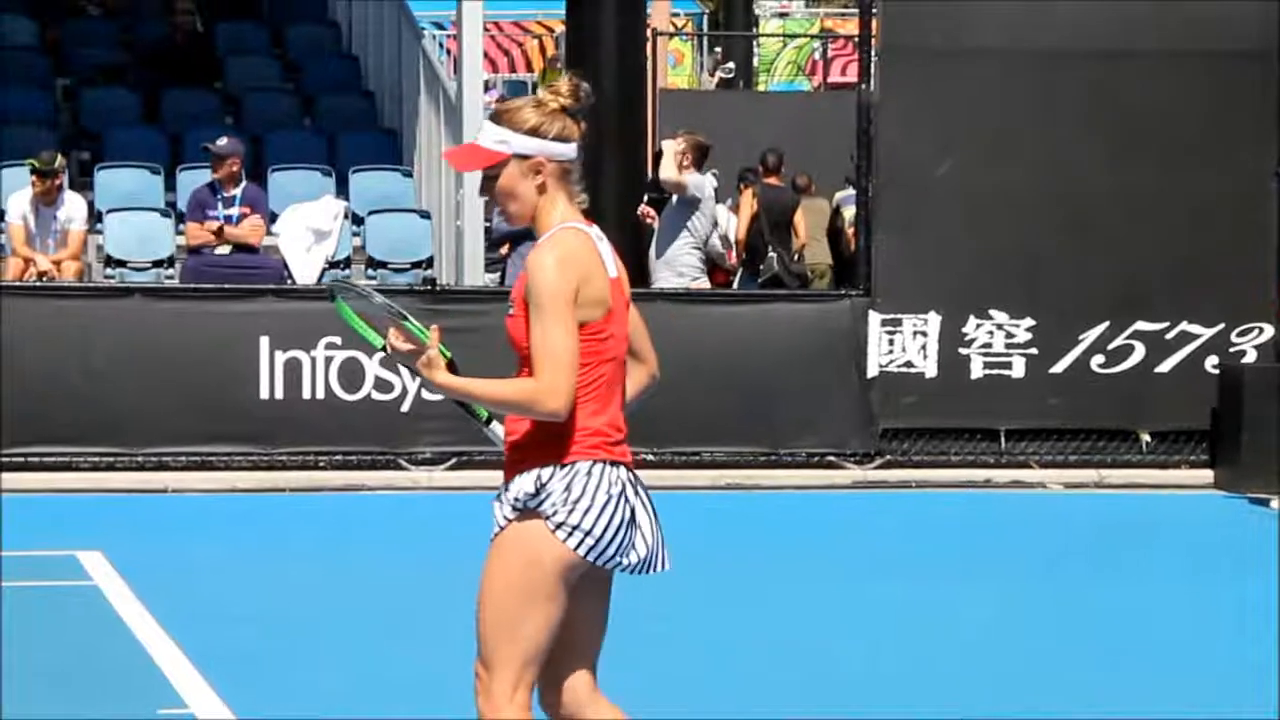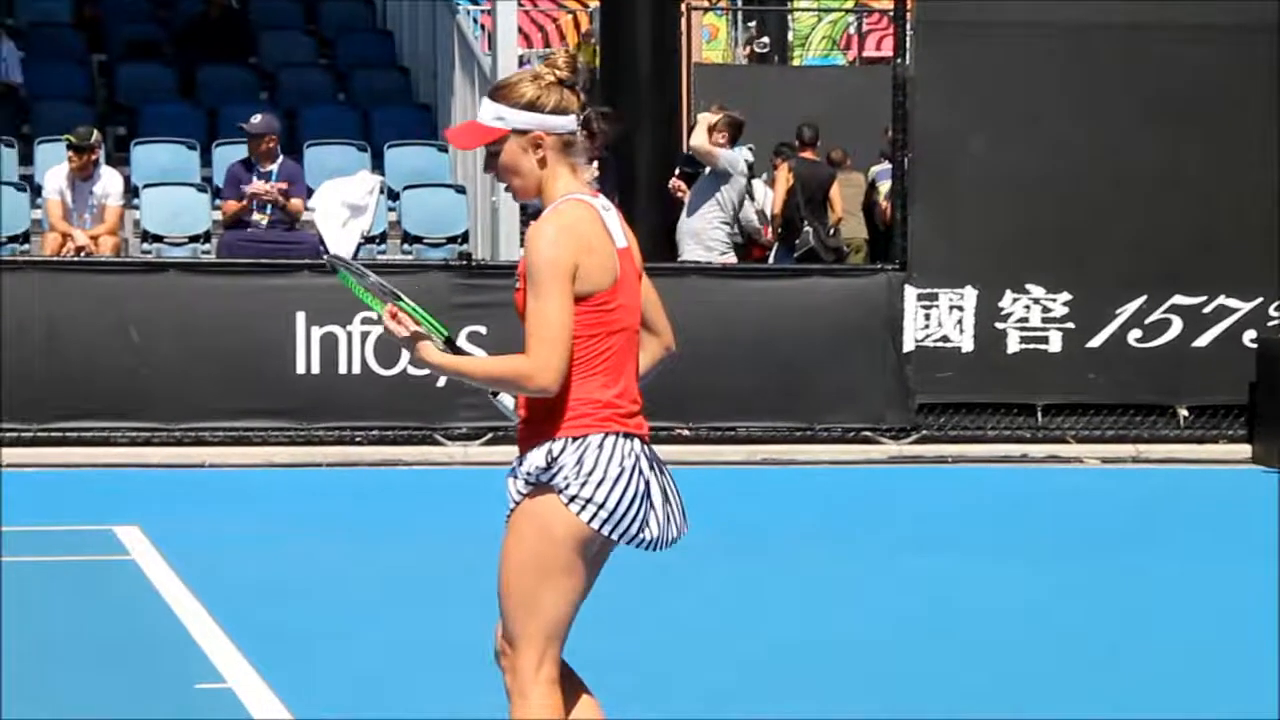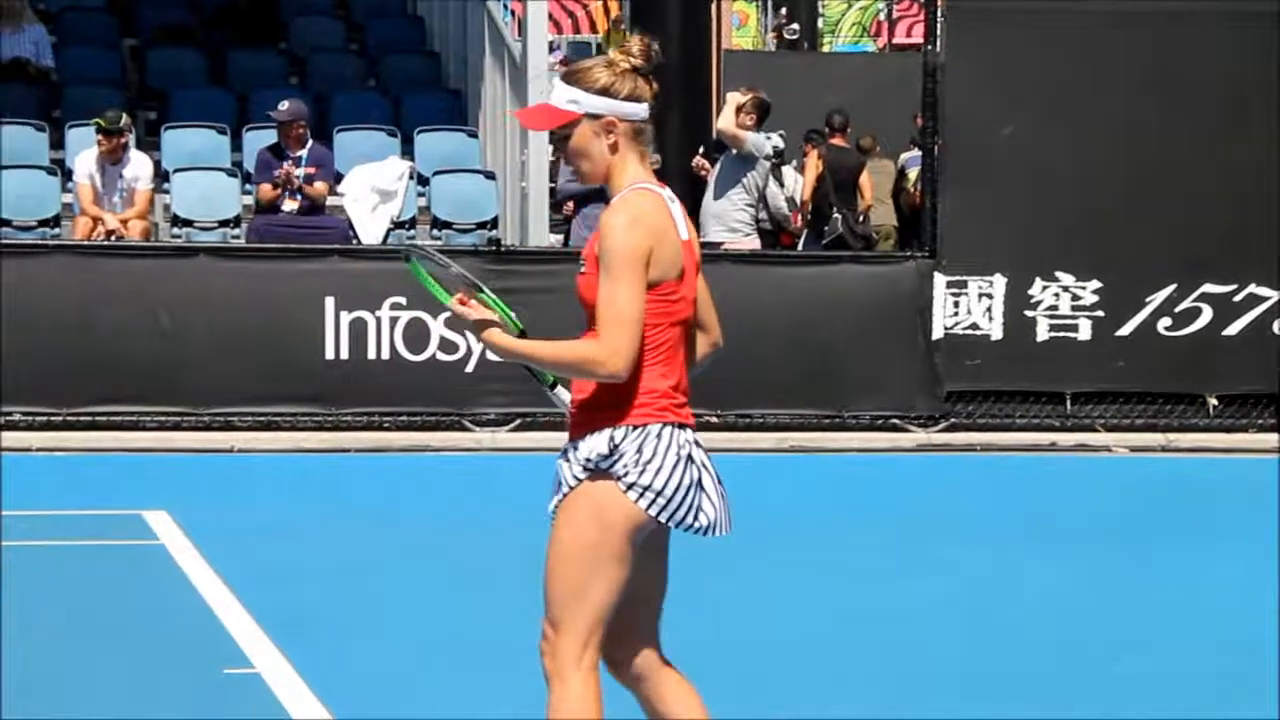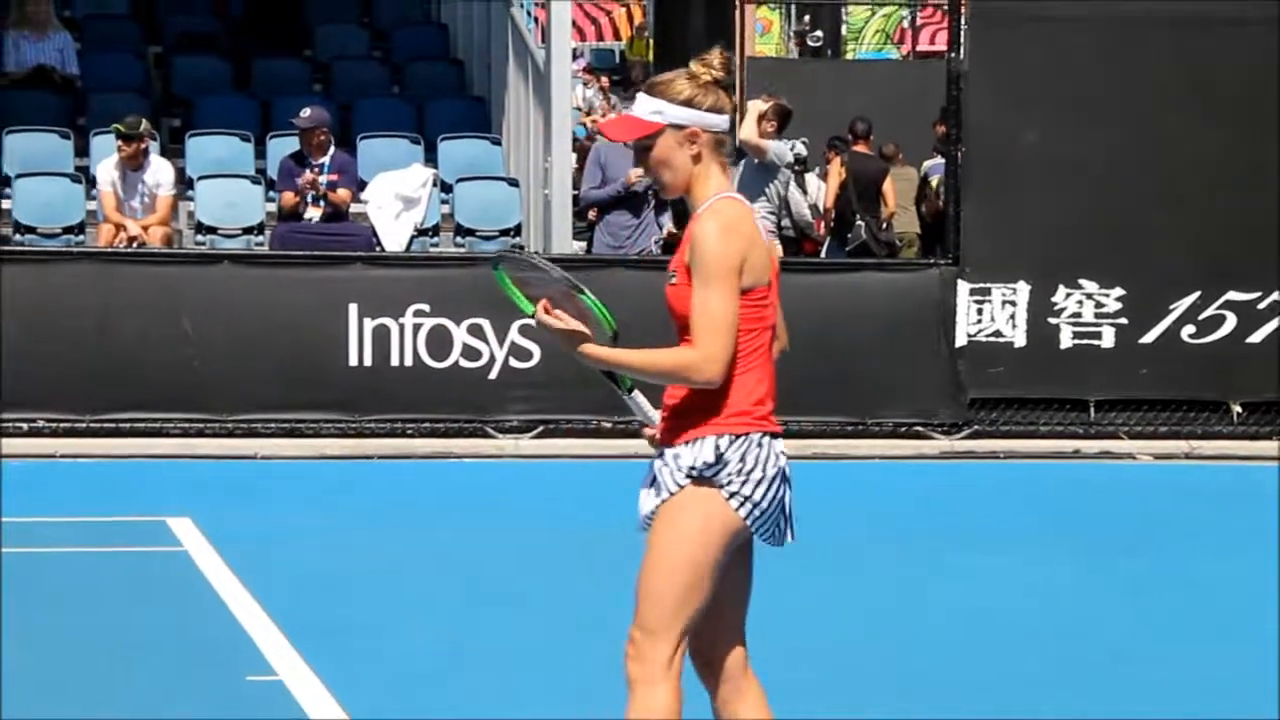
dt=0.3s
person 1, frame 1
left shoulder: (552, 258)
right shoulder: (594, 246)
left elbow: (552, 398)
right elbow: (644, 366)
left wrist: (444, 380)
left hip: (558, 489)
right hip: (595, 484)
person 1, frame 2
left shoulder: (554, 232)
right shoulder: (606, 220)
left elbow: (542, 373)
right elbow: (660, 339)
left wrist: (434, 358)
left hip: (569, 461)
right hip: (614, 454)
right knee: (525, 652)
person 1, frame 3
left shoulder: (627, 218)
right shoulder: (664, 209)
left elbow: (612, 357)
right elbow: (706, 335)
left wrist: (503, 341)
left hip: (624, 451)
right hip: (651, 446)
left knee: (567, 652)
right knee: (633, 654)
person 1, frame 4
left shoulder: (715, 226)
right shoulder: (734, 220)
left elbow: (706, 363)
right elbow: (774, 340)
left wrist: (594, 351)
left hip: (716, 458)
right hip: (722, 455)
left knee: (649, 656)
right knee: (721, 661)
